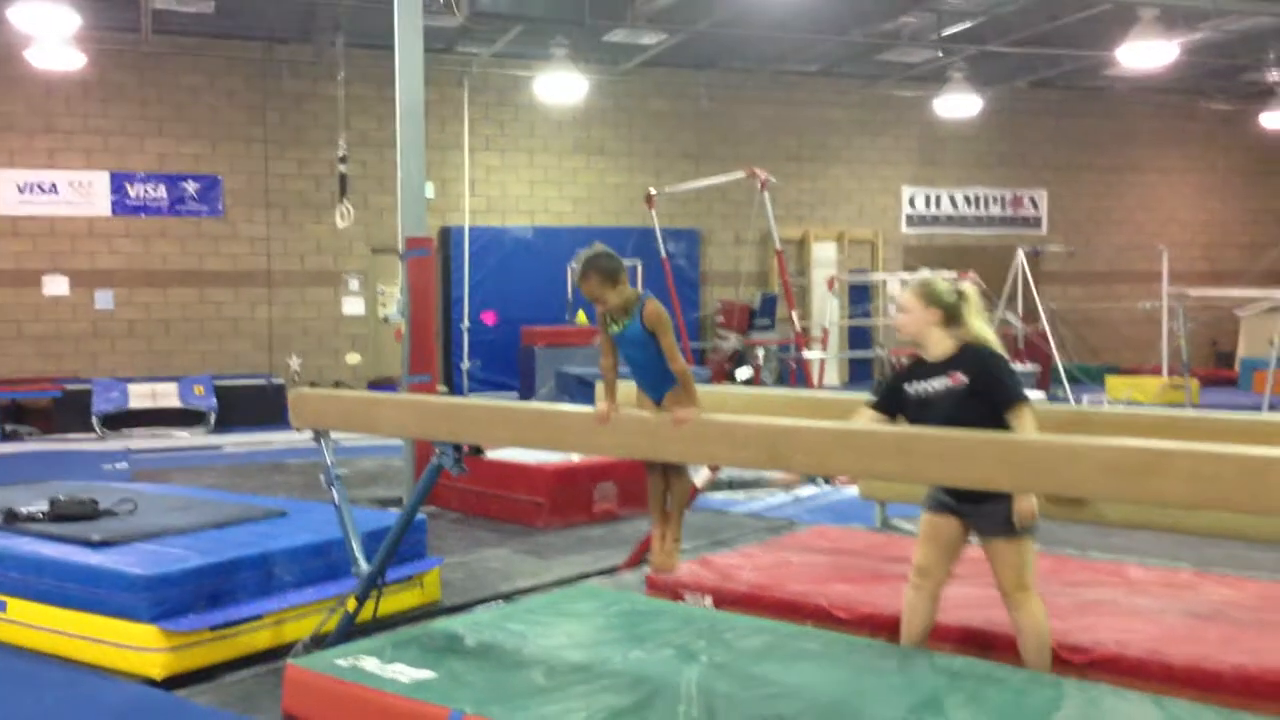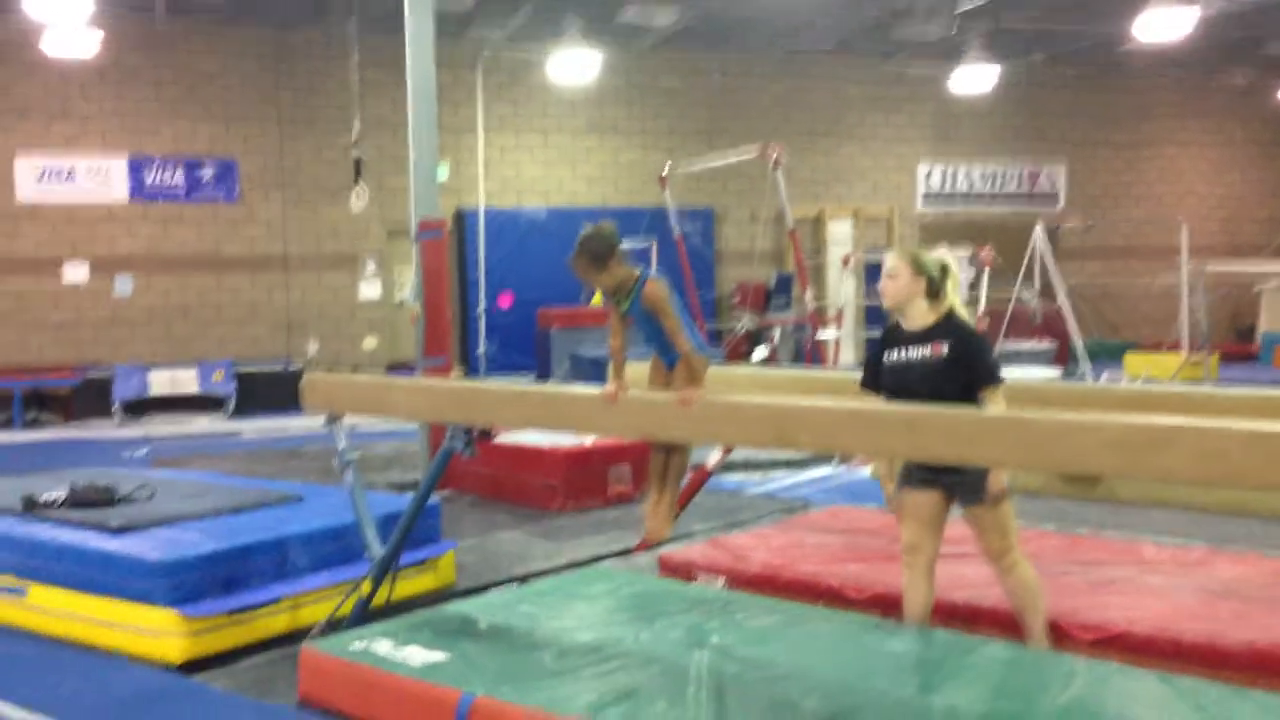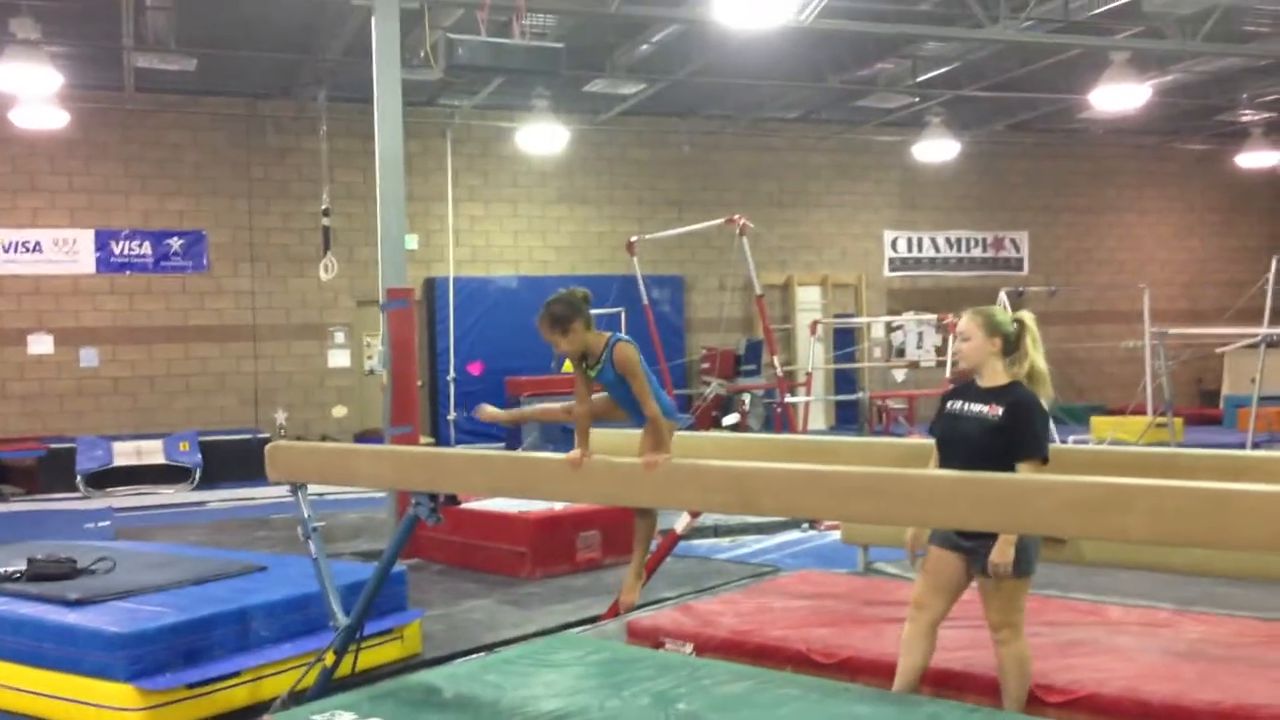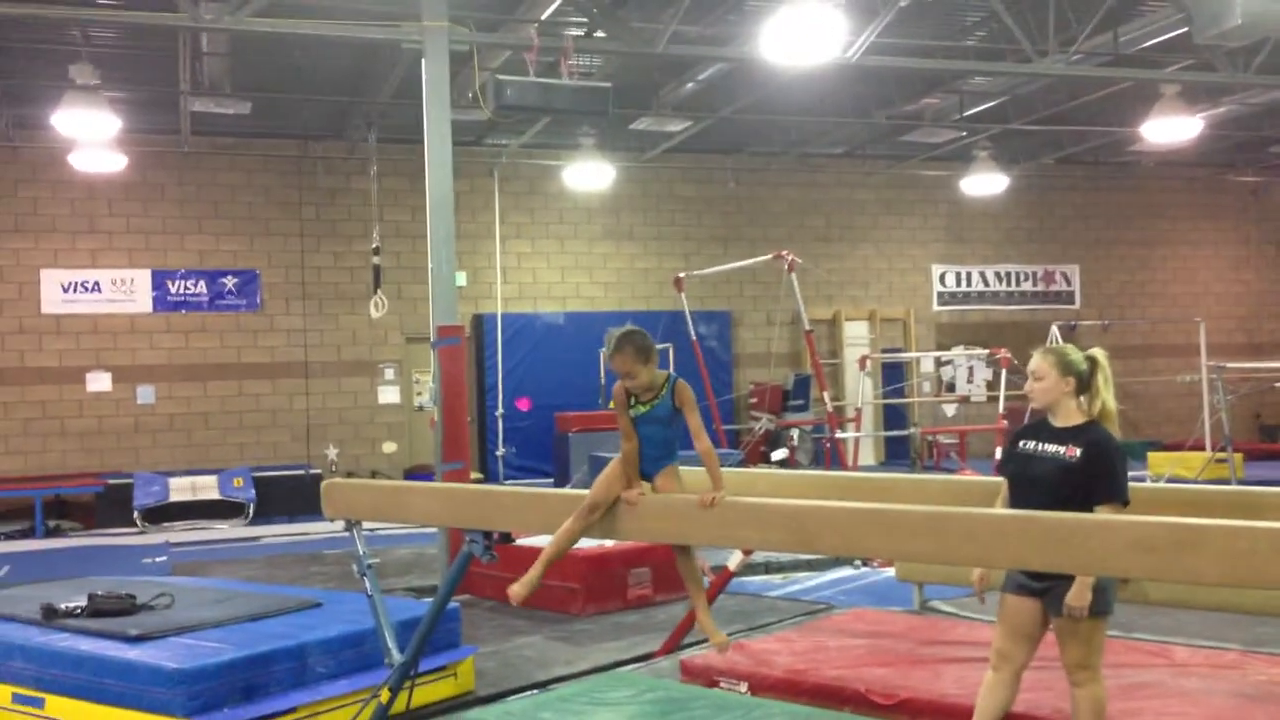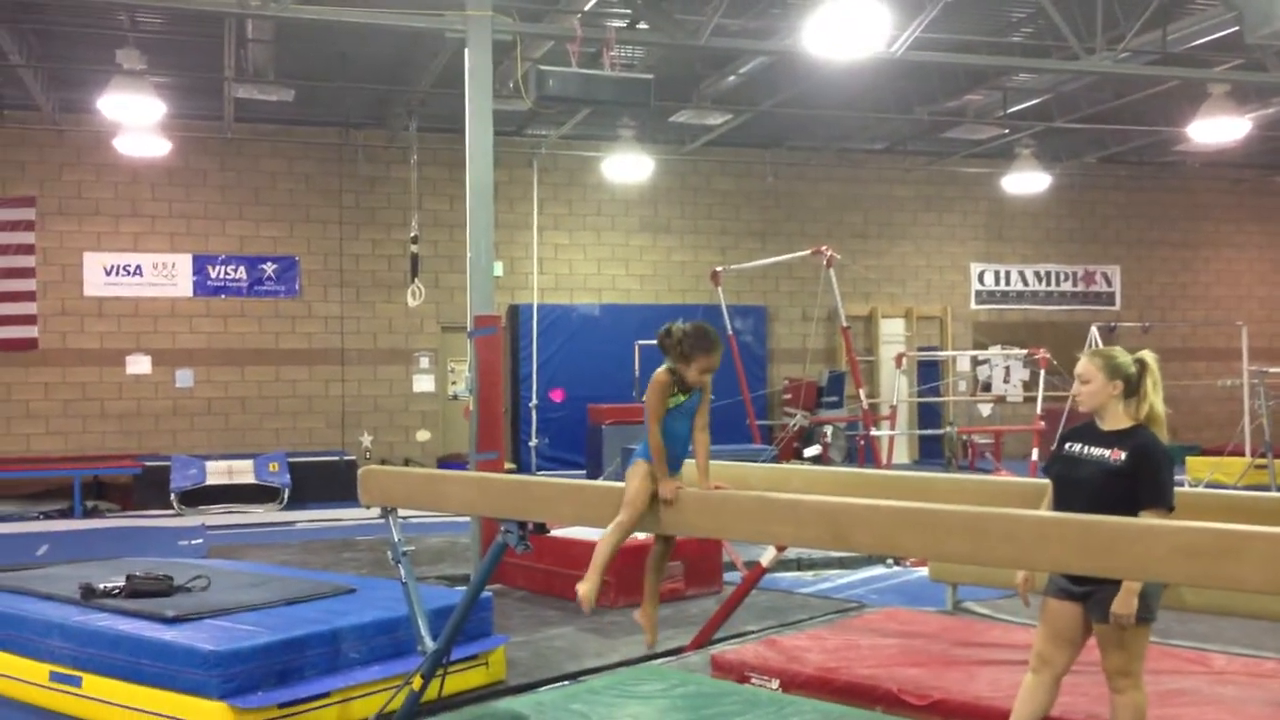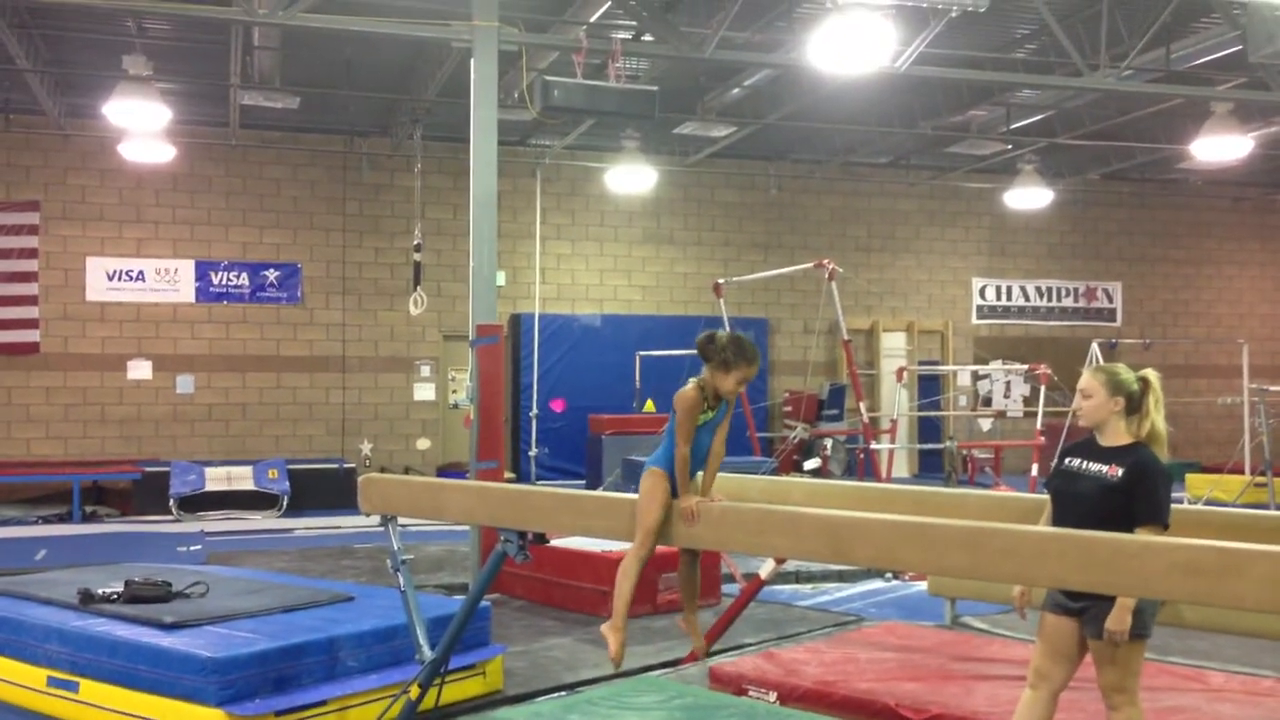
dt=0.7s
person 1, frame 1
left shoulder: (982, 362)
right shoulder: (910, 375)
left elbow: (1023, 424)
right elbow: (864, 426)
left wrist: (1026, 490)
left hip: (999, 495)
right hip: (948, 493)
left knee: (1018, 593)
right knee: (923, 578)
person 1, frame 2
left shoulder: (961, 337)
right shoulder: (888, 343)
left elbow: (993, 401)
left wrist: (998, 467)
right wrist: (886, 475)
left hip: (972, 464)
right hip: (920, 467)
left knee: (1004, 555)
right knee: (915, 554)
left ankle: (1039, 650)
person 1, frame 3
left shoulder: (1022, 403)
right shoulder: (955, 396)
left elbow: (1027, 477)
left wrist: (1007, 541)
right wrist: (918, 520)
left hip: (999, 534)
right hip: (952, 528)
left knee: (1004, 629)
right knee: (921, 610)
person 1, frame 4
left shoulder: (1099, 444)
right shoulder: (1024, 436)
right elbow: (1006, 502)
left wrist: (1084, 582)
left hip: (1076, 575)
right hip: (1026, 570)
left knee: (1081, 672)
right knee: (1003, 660)
person 1, frame 5
left shoulder: (1146, 448)
right shoulder: (1072, 438)
right elbow: (1051, 504)
left wrist: (1131, 589)
left hip: (1118, 580)
right hip: (1068, 574)
left knee: (1122, 678)
right knee: (1043, 664)
person 1, frame 6
left shoulder: (1144, 466)
right shoulder: (1072, 453)
right elbow: (1050, 519)
left wrist: (1125, 606)
left hip: (1115, 596)
right hip: (1065, 589)
right knee: (1040, 680)
person 2, frame 1
left shoulder: (650, 309)
right shoulder: (604, 313)
left elbow: (675, 360)
right elbow: (608, 359)
left wrist: (691, 404)
right wrist: (609, 401)
left hip: (673, 386)
right hip: (645, 389)
left knee: (674, 459)
right knee: (651, 459)
left ankle: (674, 535)
right ankle: (657, 532)
person 2, frame 2
left shoulder: (651, 287)
right shoulder: (613, 291)
left elbow: (679, 338)
right elbow: (617, 338)
left wrist: (696, 384)
right wrist: (617, 381)
left hip: (689, 353)
right hip: (663, 355)
left ankle: (668, 503)
right ankle: (654, 499)
person 2, frame 3
left shoulder: (621, 352)
right shoulder: (579, 356)
left elbow: (649, 404)
right elbow: (583, 403)
left wrist: (662, 449)
right wrist: (582, 448)
left hip: (655, 414)
right hip: (623, 404)
right knee: (567, 411)
left ankle: (636, 572)
right ankle: (505, 416)
person 2, frame 4
left shoulder: (678, 388)
right shoulder: (621, 392)
left elbow: (701, 440)
right elbow: (629, 442)
left wrist: (718, 487)
right wrist: (631, 485)
left hip: (663, 464)
right hip: (632, 460)
right knee: (591, 507)
left ankle: (703, 615)
right ankle: (534, 573)
person 2, frame 5
left shoulder: (703, 385)
right shoulder: (661, 379)
left elbow: (701, 432)
right elbow: (653, 434)
left wrist: (704, 479)
right wrist: (663, 479)
left hip: (672, 470)
right hip: (645, 462)
left knee: (664, 544)
right knee: (632, 512)
left ankle: (648, 611)
right ankle: (592, 578)
person 2, frame 6
left shoulder: (728, 397)
right shoulder: (690, 394)
left elbow: (717, 445)
right elbow: (682, 448)
left wrist: (705, 492)
right wrist: (684, 494)
left hip: (688, 476)
right hip: (661, 471)
left knee: (691, 552)
right knee: (644, 544)
left ankle: (691, 618)
right ankle: (616, 624)
